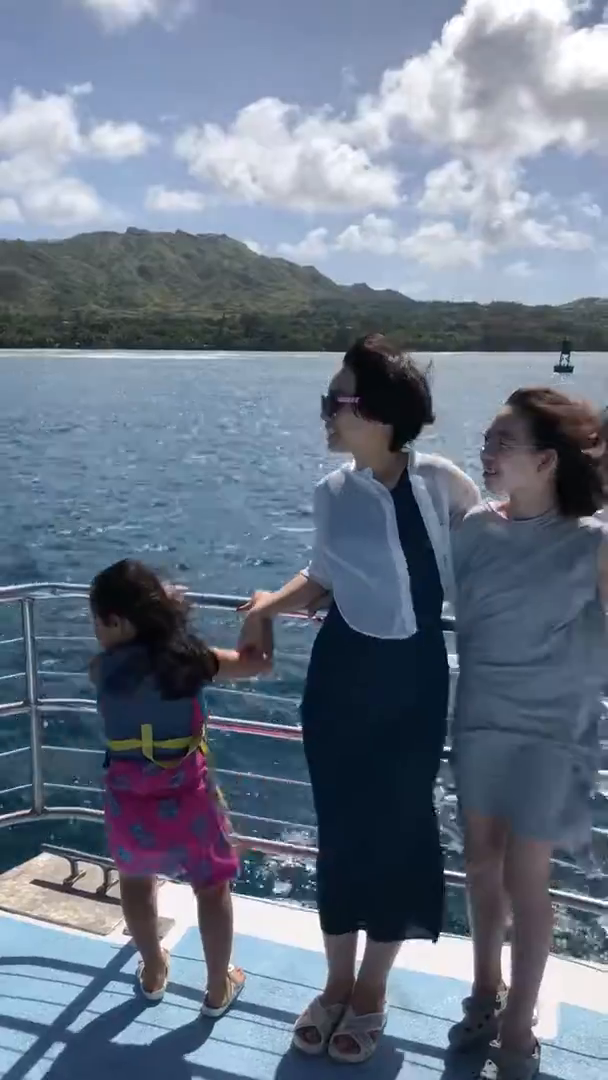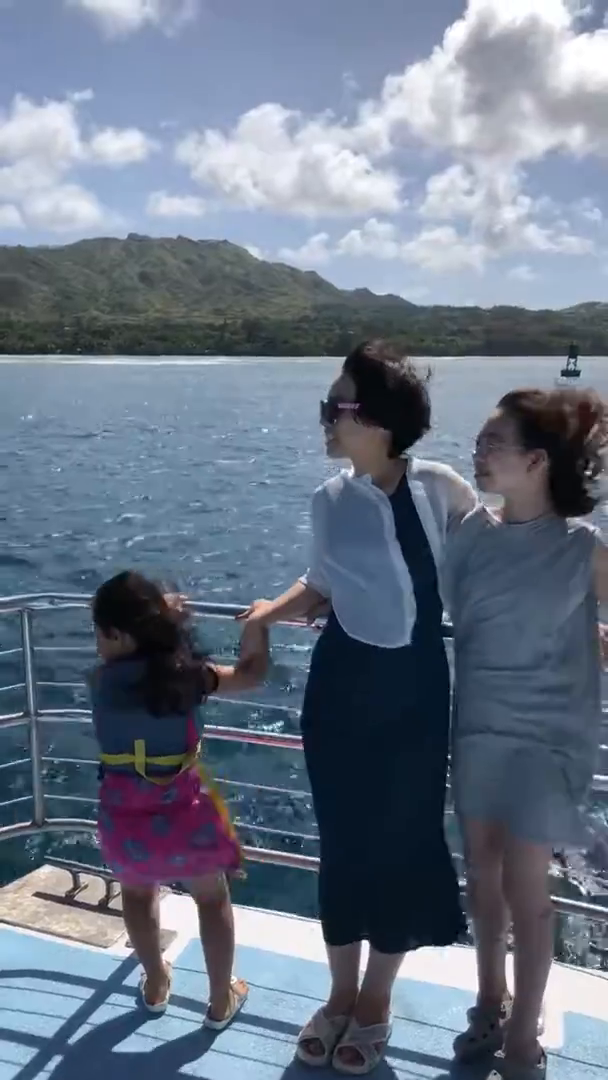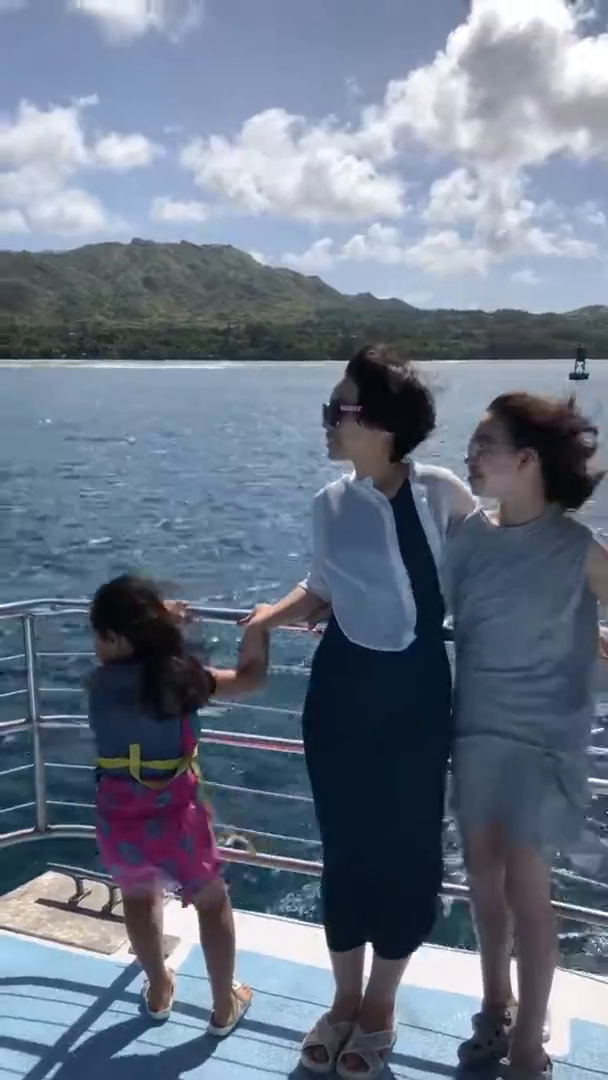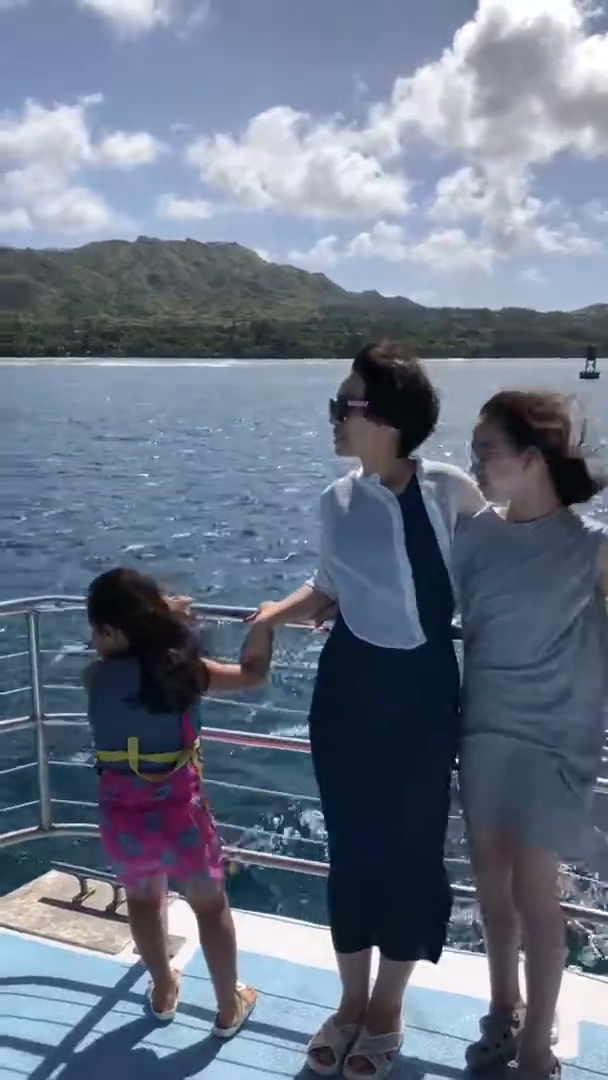
dt=0.2s
person 1, frame 1
left shoulder: (443, 484)
right shoulder: (331, 493)
right wrist: (269, 604)
left hip: (414, 682)
right hip: (339, 678)
left knee: (396, 837)
right knee: (339, 834)
left ankle: (371, 989)
right ankle: (337, 982)
person 1, frame 2
left shoulder: (441, 489)
right shoulder: (328, 500)
right wrist: (269, 610)
left hip: (413, 689)
right hip: (339, 686)
left knee: (399, 845)
right knee: (341, 842)
left ankle: (375, 1000)
right ankle: (340, 992)
person 1, frame 3
left shoulder: (442, 493)
right shoulder: (330, 504)
right wrist: (268, 615)
left hip: (415, 693)
right hip: (340, 690)
left knee: (402, 850)
right knee: (343, 847)
left ankle: (379, 1008)
right ankle: (344, 999)
person 1, frame 4
left shoulder: (450, 490)
right shoulder: (337, 500)
right wrist: (274, 612)
left hip: (424, 692)
right hip: (347, 688)
left knee: (409, 850)
right knee: (350, 848)
left ankle: (386, 1011)
right ankle: (350, 1001)
person 2, frame 1
right shoulder: (473, 528)
left hip: (546, 733)
right hip: (478, 722)
left knee: (524, 883)
right knee: (481, 866)
right ankle: (487, 991)
person 2, frame 2
right shoulder: (468, 532)
left hip: (542, 738)
right hip: (475, 727)
left knee: (524, 889)
right knee: (482, 872)
right ankle: (491, 1000)
person 2, frame 3
right shoulder: (468, 535)
left hip: (540, 740)
right hip: (476, 730)
left knee: (526, 893)
right knee: (484, 877)
right ankle: (496, 1007)
person 2, frame 4
right shoulder: (477, 533)
left hip: (547, 740)
right hip: (483, 729)
left knee: (534, 894)
right knee: (492, 878)
right ankle: (505, 1009)
person 3, frame 1
left shoulder: (104, 668)
right shoulder: (190, 659)
right elbow: (258, 661)
left wrist: (153, 606)
left hip: (129, 807)
right hip: (187, 801)
left knee: (136, 881)
right knee: (211, 888)
left ankle: (152, 972)
right ankle: (219, 987)
person 3, frame 2
left shoulder: (102, 680)
right shoulder: (189, 675)
right elbow: (252, 673)
left wrist: (163, 613)
right wrist: (258, 624)
left hip: (122, 819)
right hip: (181, 815)
left knee: (136, 892)
right knee: (212, 898)
left ankle: (155, 983)
right ankle: (221, 999)
person 3, frame 3
left shoulder: (99, 683)
right shoulder: (185, 678)
right elbow: (250, 678)
left wrist: (164, 621)
right wrist: (259, 627)
left hip: (120, 824)
right hip: (176, 818)
left knee: (138, 898)
right knee: (212, 904)
left ankle: (159, 989)
right ankle: (224, 1005)
person 3, frame 4
left shoulder: (97, 676)
right shoulder: (185, 669)
right elbow: (252, 674)
left wrist: (164, 616)
right wrist: (265, 624)
left hip: (122, 817)
right hip: (179, 813)
left knee: (142, 899)
right knee: (210, 905)
left ankle: (163, 990)
right ankle: (229, 1006)
